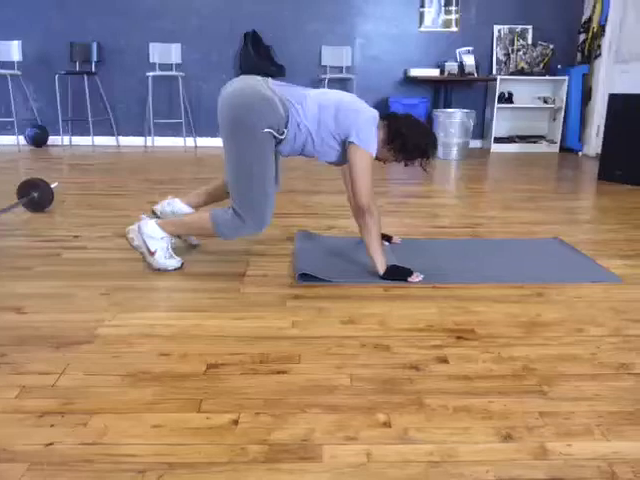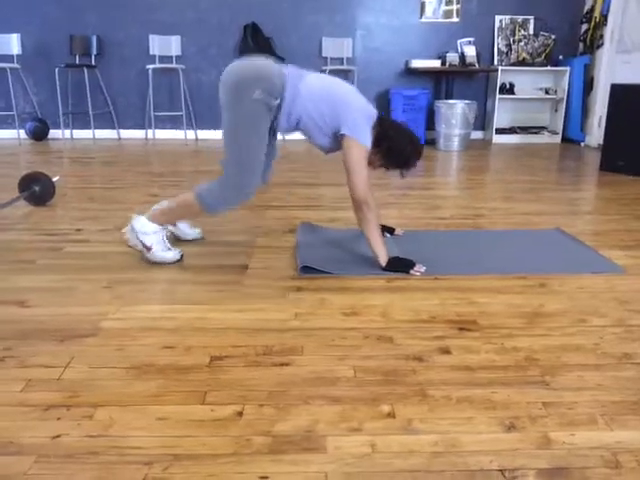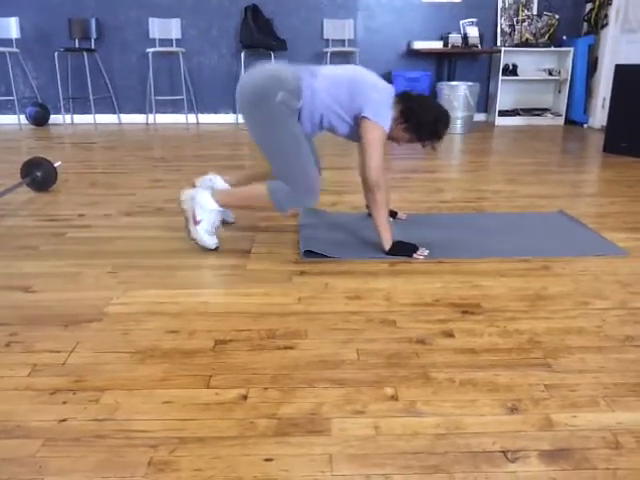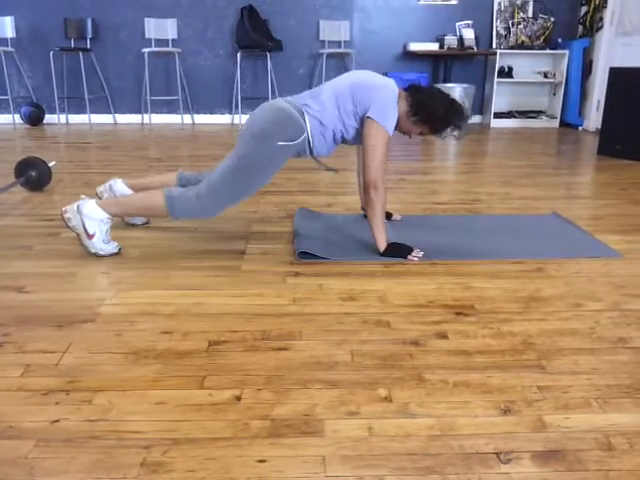
dt=1s
person 1, frame 1
left shoulder: (356, 124)
right shoulder: (366, 130)
left elbow: (354, 196)
right elbow: (365, 206)
left wrist: (372, 234)
right wrist: (384, 269)
left hip: (246, 94)
right hip: (254, 110)
left knee: (264, 182)
right knee: (252, 219)
left ankle: (179, 207)
right ankle: (155, 230)
person 1, frame 2
left shoulder: (363, 118)
right shoulder: (360, 126)
left elbow: (360, 194)
right elbow: (362, 198)
left wrist: (374, 224)
right wrist: (385, 260)
left hip: (255, 82)
right hip: (254, 87)
left knee: (253, 177)
right knee: (238, 188)
left ankle: (173, 214)
right ankle: (148, 224)
person 1, frame 3
left shoulder: (384, 102)
right shoulder: (379, 109)
left elbow: (368, 168)
right elbow: (374, 180)
left wrist: (379, 209)
right wrist: (389, 244)
left hip: (275, 86)
right hip: (268, 93)
left knee: (306, 175)
right knee: (303, 192)
left ankle: (217, 185)
right ankle: (208, 201)
person 1, frame 4
left shoulder: (386, 94)
right shoulder: (385, 107)
left elbow: (368, 175)
right elbow: (372, 183)
left wrist: (374, 211)
right wrist: (384, 245)
left hip: (281, 120)
right hip: (283, 130)
left knee: (212, 182)
right knee: (204, 201)
left ankle: (122, 189)
right ankle: (95, 212)
